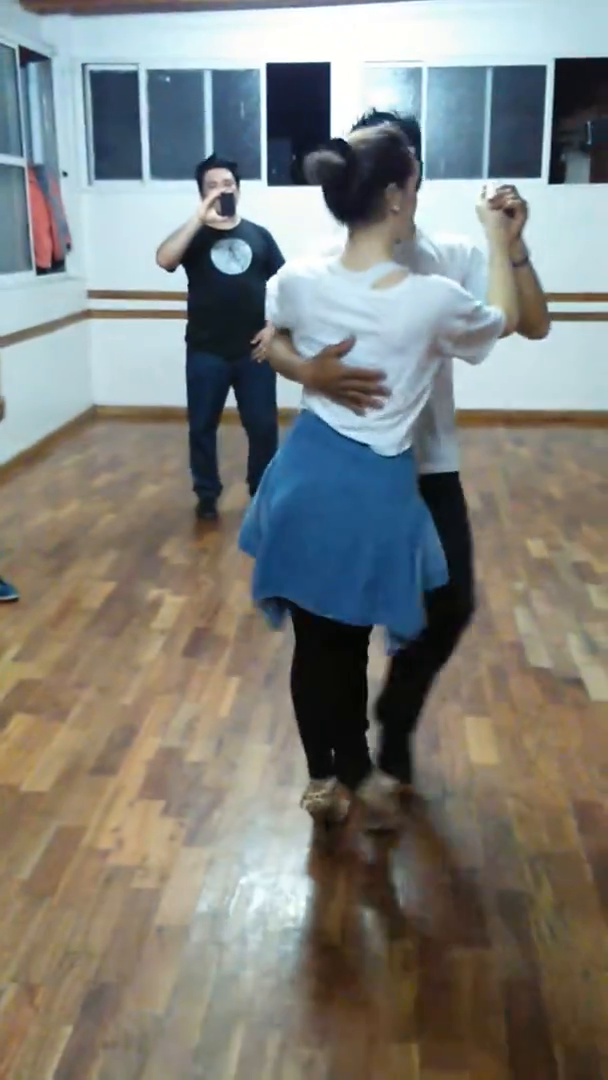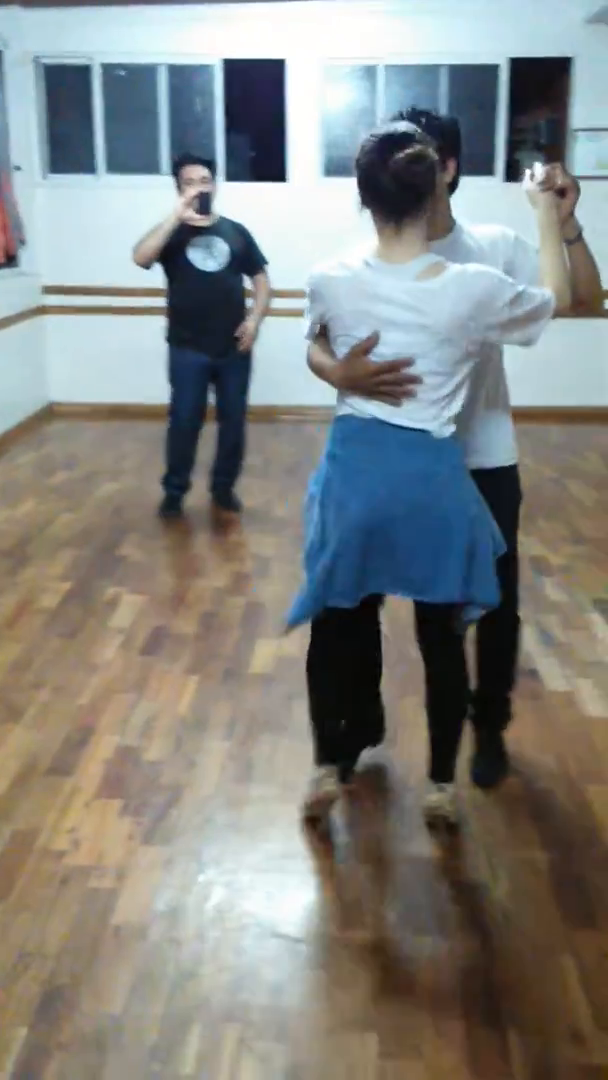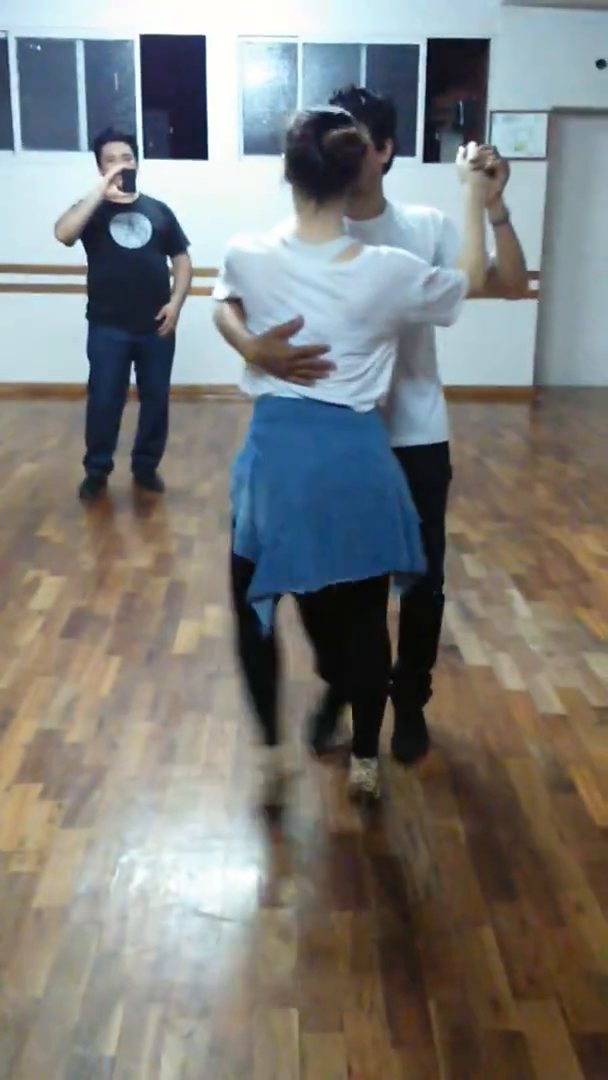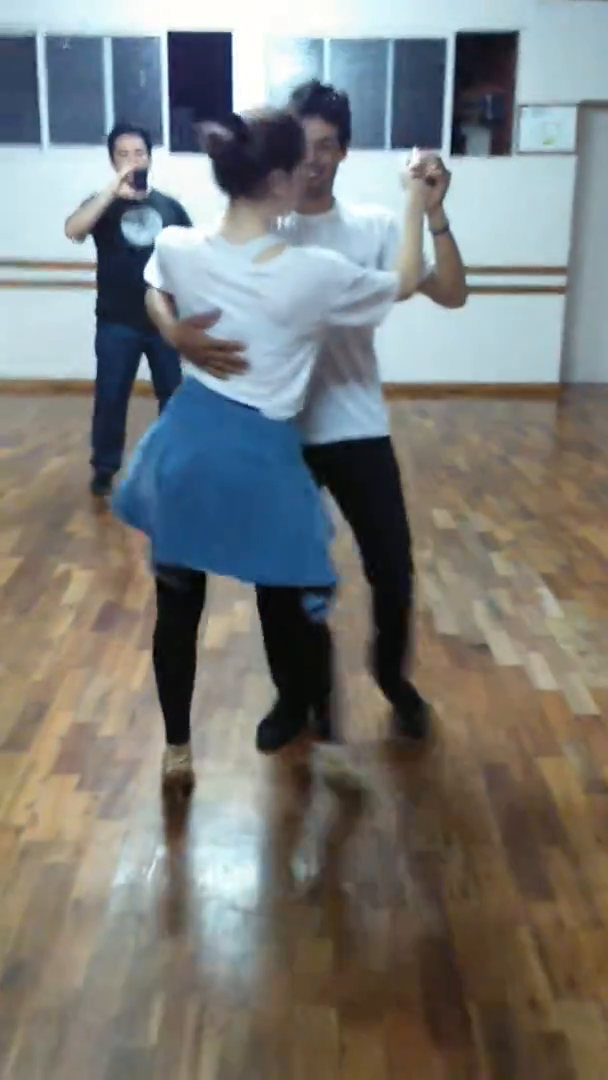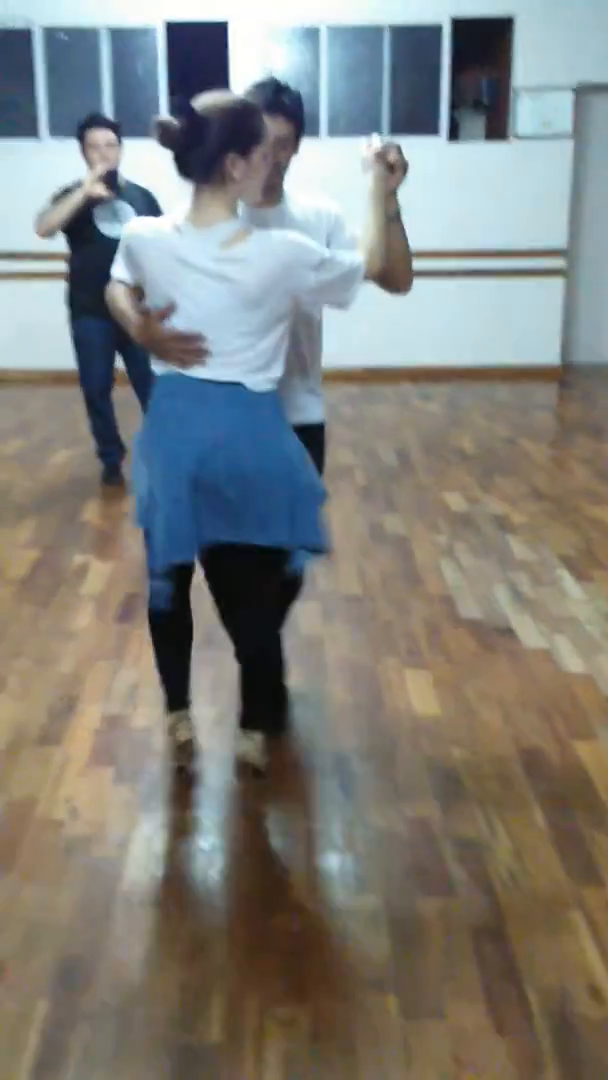
dt=0.5s
person 1, frame 1
left shoulder: (297, 280)
right shoulder: (430, 299)
right elbow: (502, 320)
right wrist: (498, 239)
left hip: (304, 475)
right hip: (376, 490)
left knee: (315, 640)
right knee: (399, 636)
left ankle: (322, 780)
right ankle: (372, 774)
person 1, frame 2
left shoulder: (331, 281)
right shoulder: (472, 288)
right elbow: (555, 301)
right wrist: (549, 219)
left hip: (354, 470)
right hip: (432, 478)
left knee: (334, 628)
left ankle: (328, 768)
right ankle: (441, 785)
person 1, frame 3
left shoulder: (247, 257)
right shoulder: (388, 272)
left elbow: (226, 306)
right elbow: (472, 279)
right wrist: (475, 200)
left hip: (278, 452)
right hip: (357, 456)
left knee: (253, 610)
right knee: (362, 618)
left ankle: (272, 751)
right ankle: (364, 762)
person 1, frame 4
left shoulder: (176, 250)
right shoulder: (314, 273)
right elbow: (403, 285)
right wrist: (416, 208)
left hip: (185, 446)
right hip: (264, 457)
left knee: (177, 609)
right knee: (297, 606)
left ankle: (177, 748)
right ankle: (321, 737)
person 1, frame 5
left shoulder: (144, 240)
right shoulder: (281, 255)
left elbow: (119, 296)
right elbow: (370, 268)
right wrist: (379, 193)
left hip: (177, 431)
right hip: (254, 437)
left knee: (168, 581)
right knee: (254, 591)
left ankle: (179, 716)
right ankle: (253, 732)
person 2, frame 1
left shoulder: (453, 256)
left elbow: (534, 326)
right elbow: (274, 347)
left wrist: (512, 244)
right wrist: (312, 373)
left hip: (430, 465)
left knee: (450, 605)
left ankle: (394, 719)
person 2, frame 2
left shoulder: (497, 248)
right elbow: (317, 343)
right wrist: (341, 373)
left hip: (485, 461)
left knee: (495, 601)
right knee: (431, 605)
left ankle: (488, 726)
right ankle: (369, 721)
person 2, frame 3
left shoulder: (427, 228)
left elbow: (510, 286)
right elbow: (228, 305)
left wrist: (494, 206)
right wrist: (255, 349)
left hip: (415, 438)
left knee: (422, 579)
left ankle: (409, 700)
right ankle: (342, 683)
person 2, frame 4
left shoulder: (374, 226)
left elbow: (451, 295)
left wrist: (435, 216)
right wrist: (182, 335)
left hip: (356, 431)
left knee: (392, 570)
left ankle: (392, 677)
right ankle: (294, 693)
person 2, frame 5
left shoulder: (319, 218)
left elbow: (396, 280)
left wrist: (388, 203)
right wrist: (146, 330)
left hip: (297, 417)
right ankle: (263, 671)
person 3, frame 1
left shoulder: (259, 235)
right shoulder: (194, 236)
right elbow: (164, 260)
left wrist: (272, 328)
right wrist: (200, 217)
left hip: (254, 350)
right hip: (206, 352)
left knee: (263, 425)
right knee: (202, 425)
left ankle: (262, 491)
right ankle: (207, 494)
person 3, frame 2
left shoulder: (235, 231)
right shoulder: (172, 232)
left elbow: (261, 278)
right elbow: (141, 257)
left wrist: (255, 318)
right wrist: (177, 215)
left hip: (233, 347)
right hip: (188, 348)
left knee: (233, 420)
right knee: (184, 421)
left ankle: (224, 486)
right ankle: (174, 490)
person 3, frame 3
left shoulder: (158, 210)
right shoulder: (93, 209)
left elbow: (182, 260)
right elbow: (62, 233)
left wrist: (176, 302)
right wrist: (101, 192)
left hip: (156, 325)
right hip: (108, 326)
left knee: (156, 399)
right knee: (104, 400)
left ankle: (146, 466)
right ankle: (97, 470)
person 3, frame 4
left shoulder: (169, 206)
right shoulder: (103, 204)
right elbow: (73, 230)
right wrist: (113, 190)
right hip: (117, 323)
left knee: (172, 395)
right knee: (110, 397)
right ankle: (104, 467)
person 3, frame 5
left shoulder: (141, 196)
right shoulder: (74, 196)
right elbow: (43, 228)
right wrist: (85, 192)
right hip: (90, 315)
left knee: (153, 387)
right knee: (96, 390)
right ankle: (110, 457)
